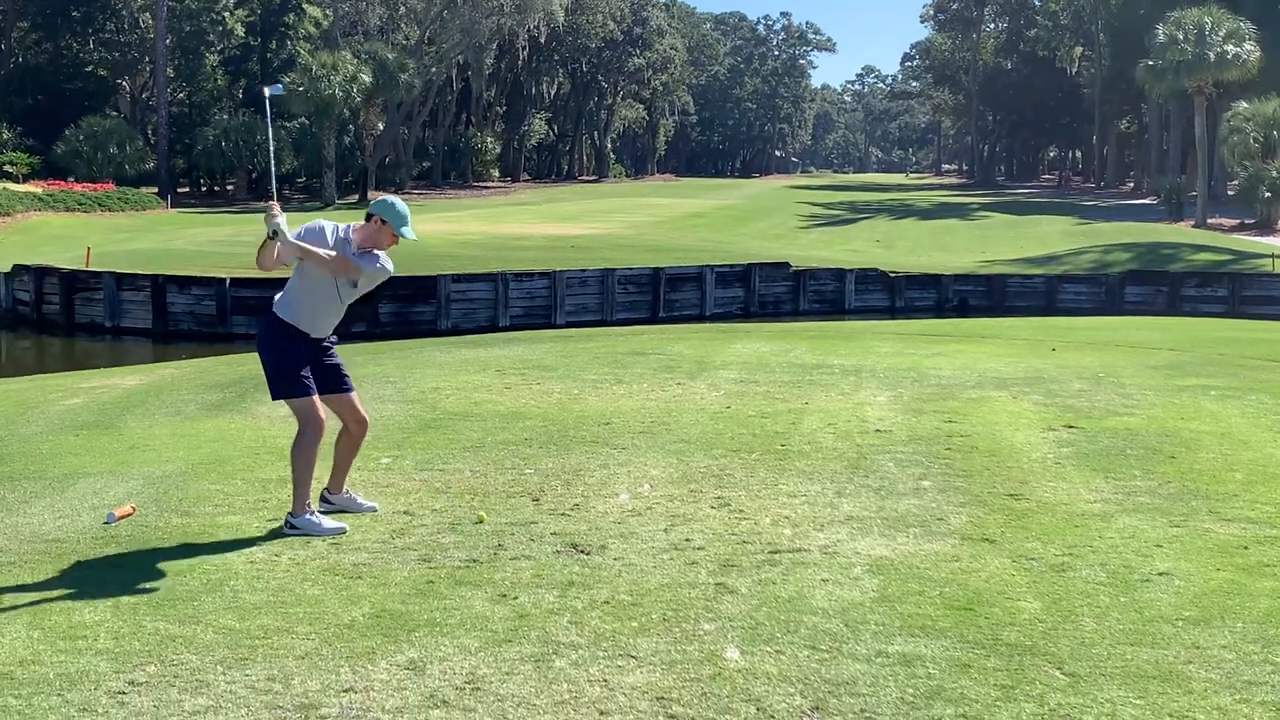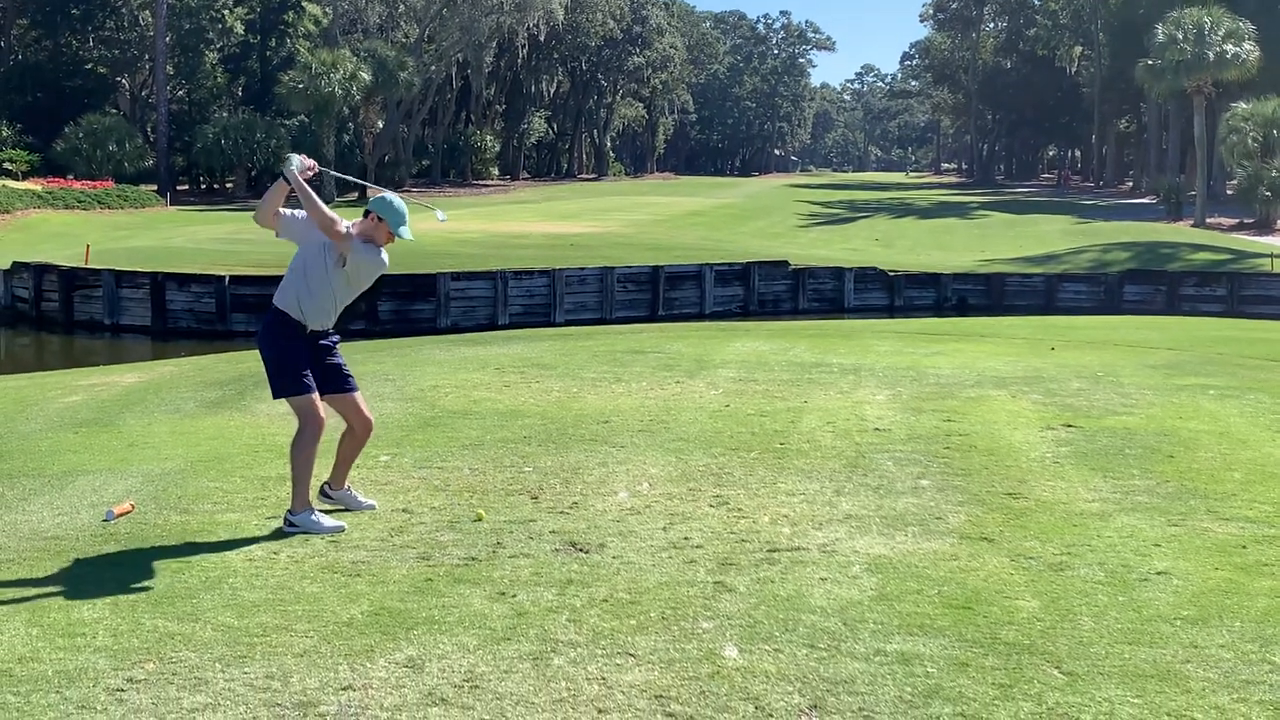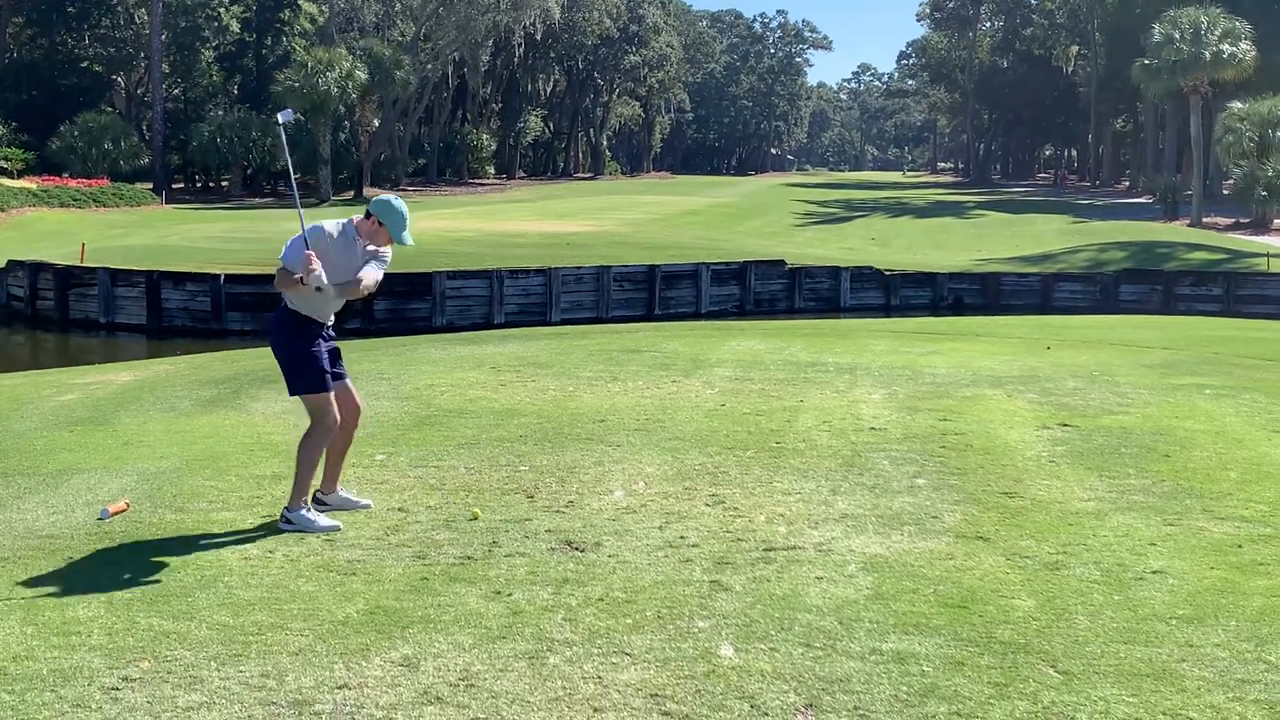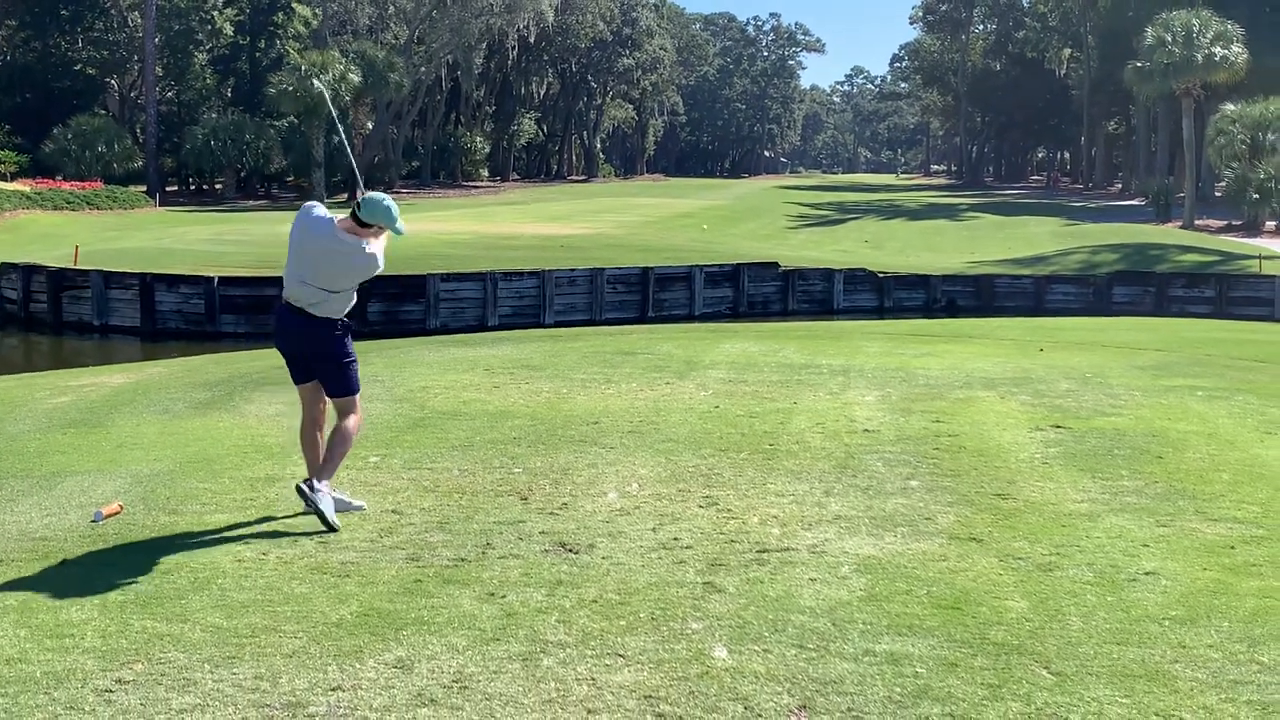
dt=0.2s
person 1, frame 1
left shoulder: (380, 265)
right shoulder: (321, 231)
left elbow: (336, 264)
right elbow: (266, 263)
left wrist: (290, 241)
right wrist: (273, 235)
left hip: (319, 342)
right hip: (282, 334)
left knee: (357, 421)
right knee: (313, 421)
left ankle: (335, 492)
right ankle: (300, 514)
person 1, frame 2
left shoulder: (375, 259)
right shoulder: (317, 223)
left elbow: (334, 231)
right elbow: (263, 218)
left wrist: (298, 181)
right wrist: (288, 179)
left hip: (320, 339)
right hip: (282, 331)
left knee: (362, 422)
right knee: (313, 418)
left ankle: (336, 487)
right ankle: (299, 512)
person 1, frame 3
left shoulder: (378, 254)
right shoulder: (319, 233)
left elbow: (362, 287)
right elbow: (282, 282)
left wrist: (328, 286)
right wrist: (305, 279)
left hip: (320, 331)
right hip: (294, 328)
left knee: (350, 411)
right knee: (327, 420)
left ankle: (328, 491)
right ankle: (295, 508)
person 1, frame 4
left shoulder: (310, 216)
right shoulder: (369, 258)
left wrist: (363, 211)
right wrist: (378, 235)
left hip: (289, 323)
right hip: (323, 332)
left knee: (313, 408)
right knee: (350, 415)
left ankle: (320, 488)
right ankle: (318, 483)
